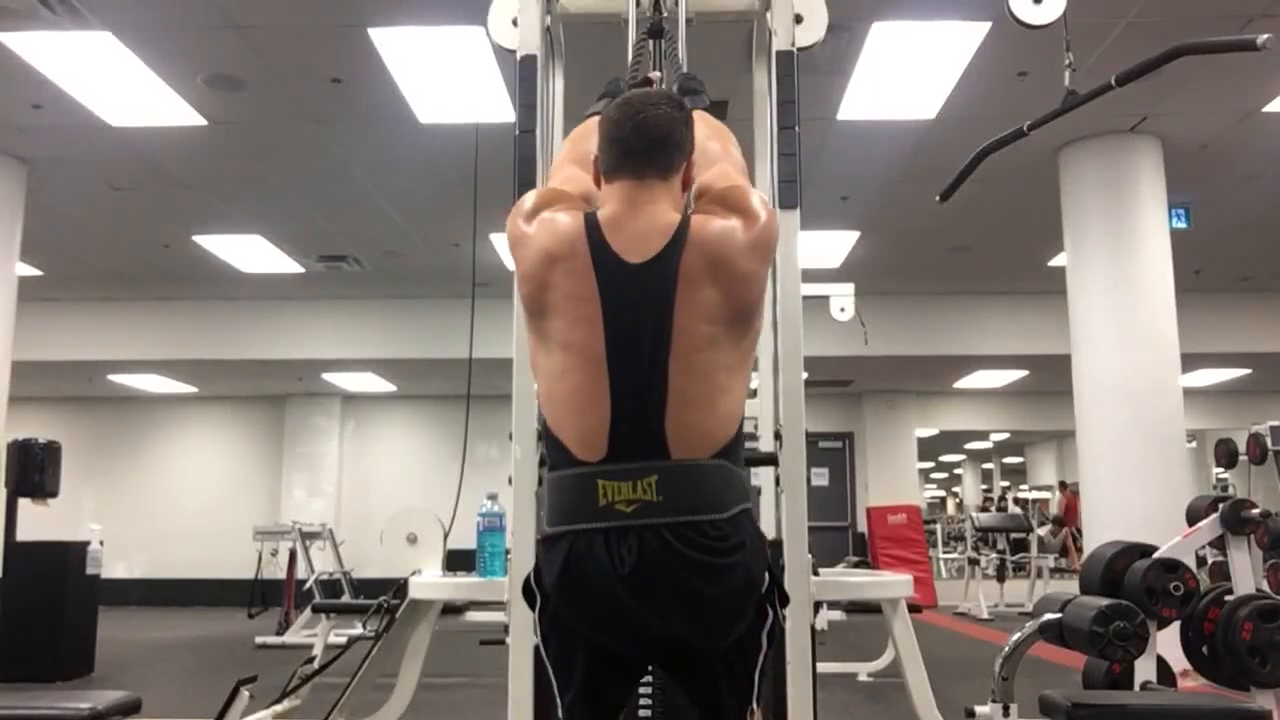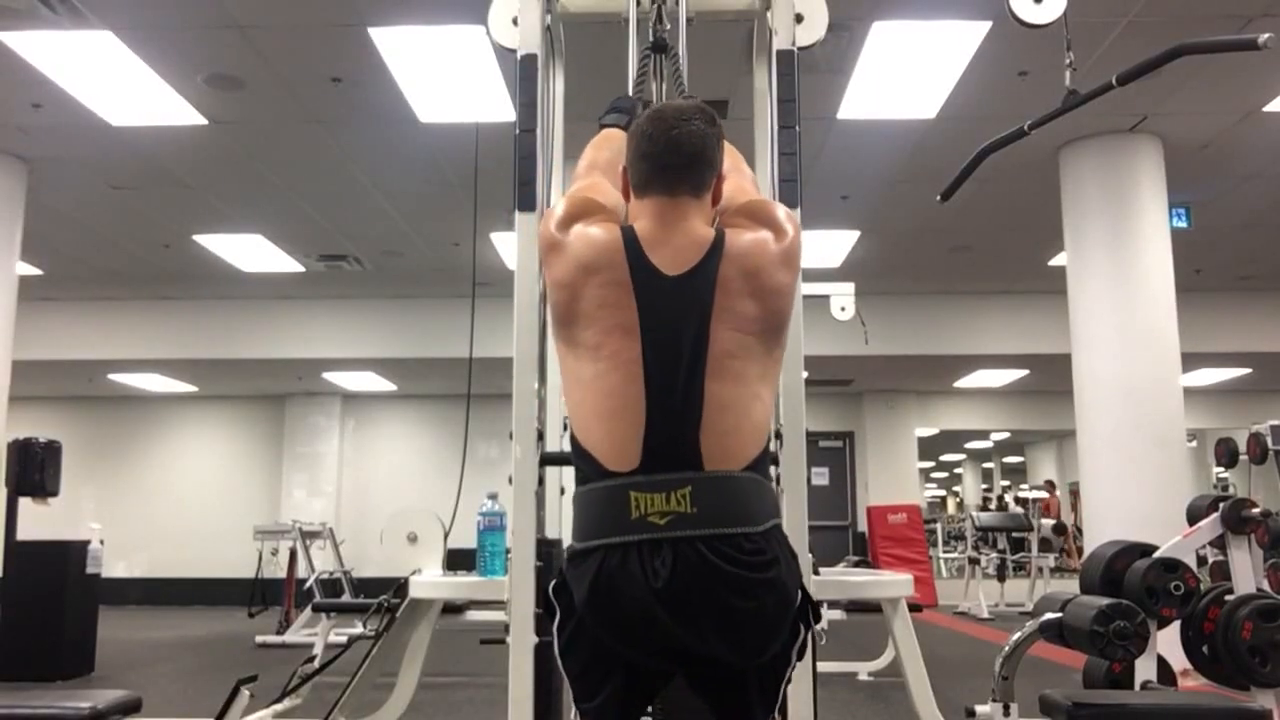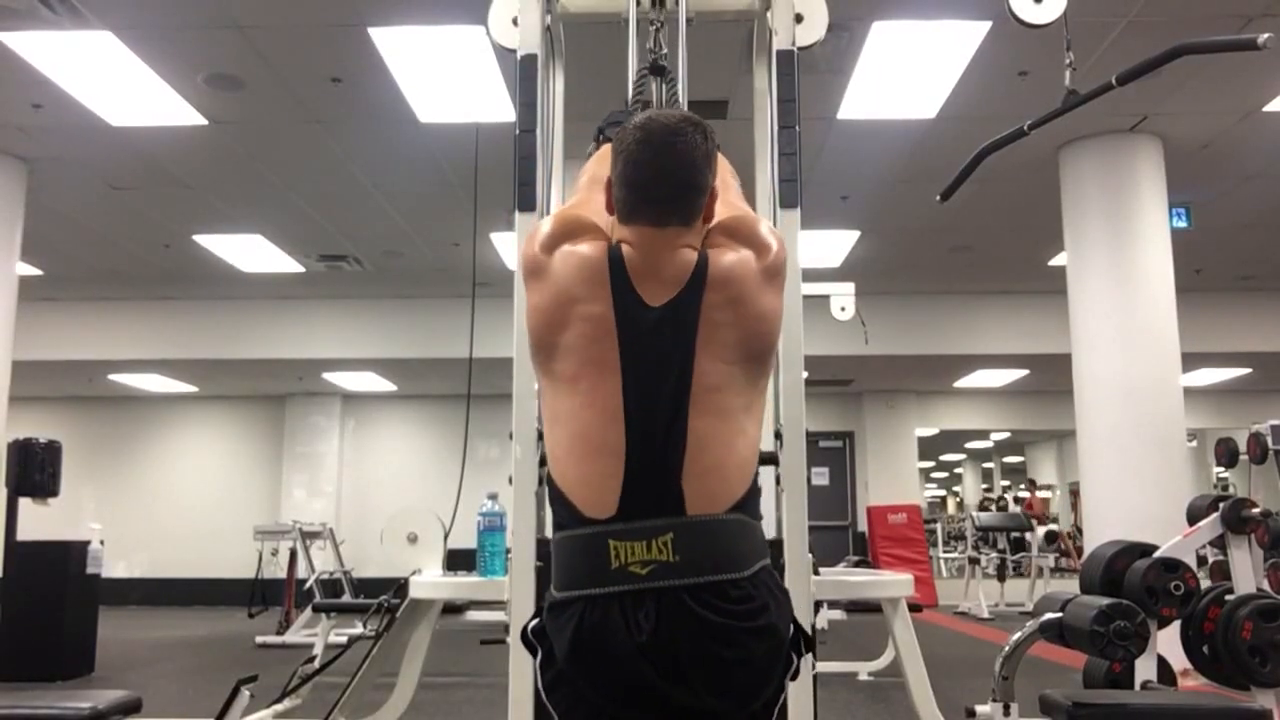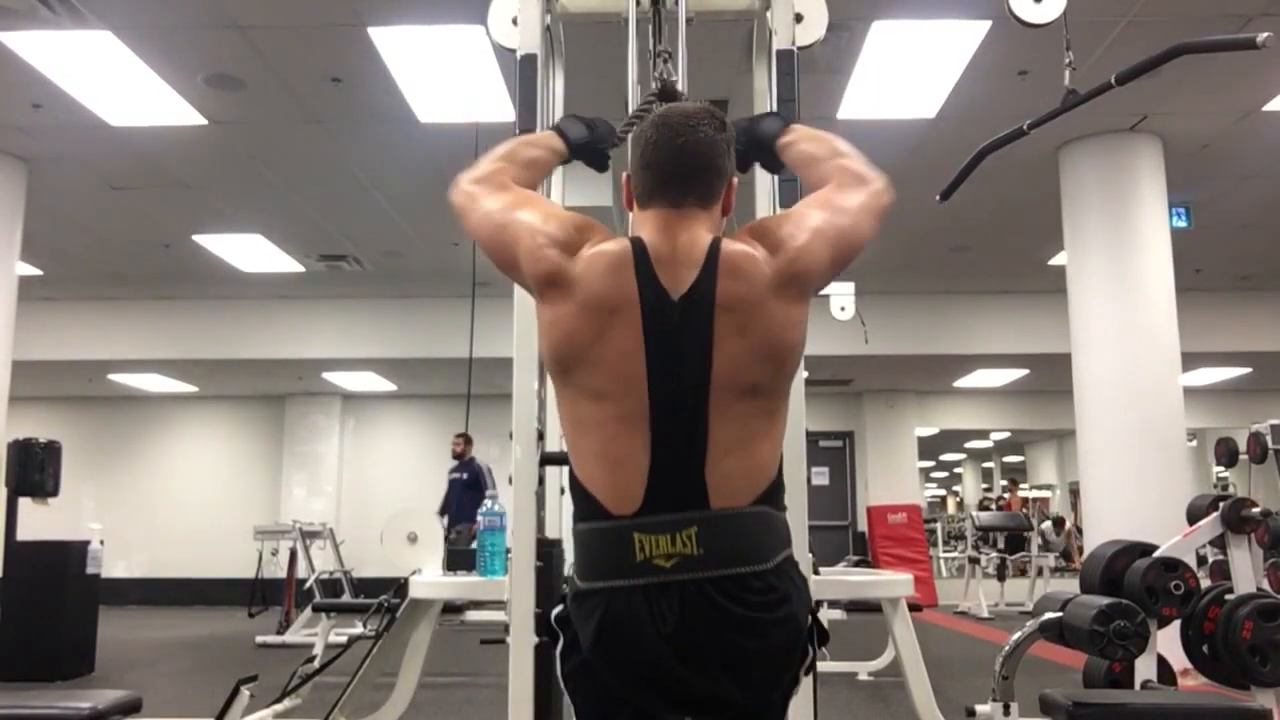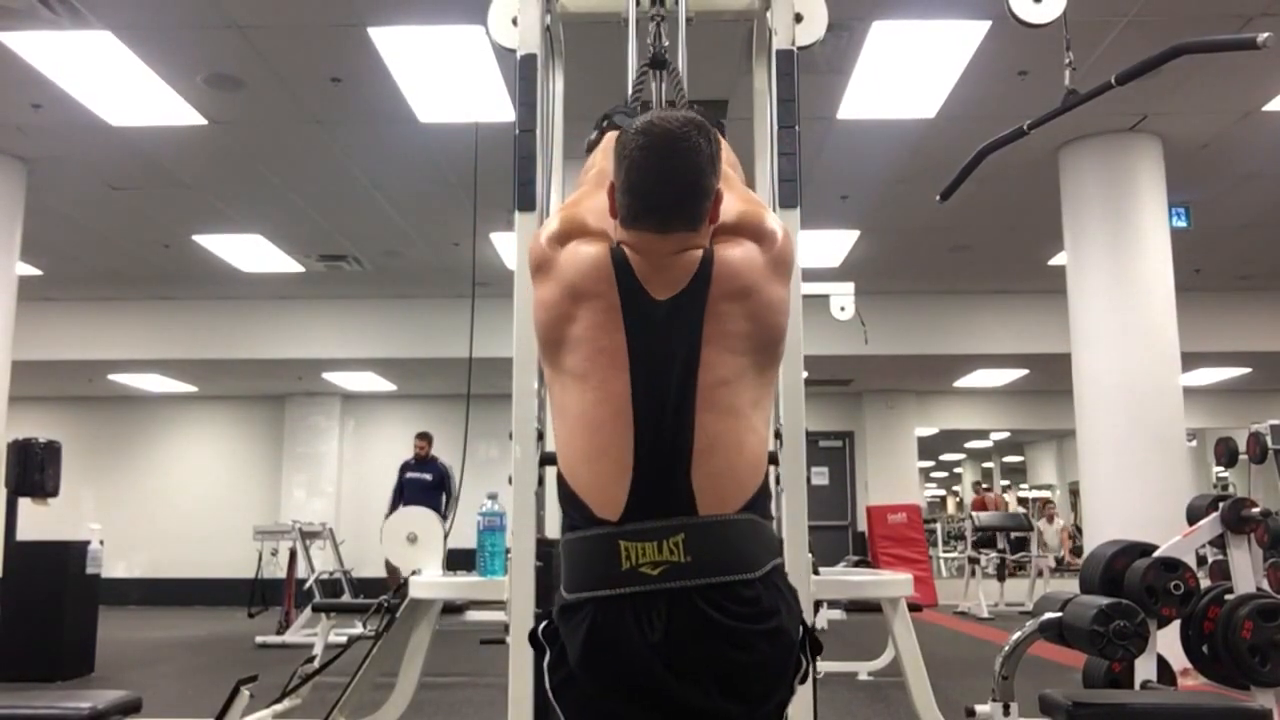
dt=0.7s
person 1, frame 1
left shoulder: (541, 234)
right shoulder: (740, 234)
left elbow: (570, 165)
right elbow: (723, 161)
left wrist: (605, 109)
right wrist: (695, 105)
left hip: (584, 555)
right hip: (711, 551)
person 1, frame 2
left shoulder: (573, 247)
right shoulder: (767, 249)
left elbow: (592, 171)
right elbow: (739, 179)
left wrist: (616, 121)
right wrist: (701, 133)
left hip: (611, 573)
right hip: (741, 568)
person 1, frame 3
left shoulder: (556, 265)
right shoulder: (753, 267)
left elbow: (591, 190)
right elbow: (724, 194)
left wrist: (611, 140)
right wrist: (695, 152)
left hip: (594, 620)
right hip: (732, 615)
person 1, frame 4
left shoulder: (565, 267)
right shoulder: (778, 268)
left elbow: (475, 186)
right elbow: (864, 184)
left wrist: (566, 136)
right wrist: (778, 133)
left hip: (616, 613)
right hip: (752, 609)
person 1, frame 5
left shoulder: (564, 264)
right shoulder: (757, 262)
left elbow: (594, 186)
right elbow: (728, 182)
left wrist: (614, 132)
right wrist: (704, 136)
left hip: (603, 623)
right hip: (741, 614)
